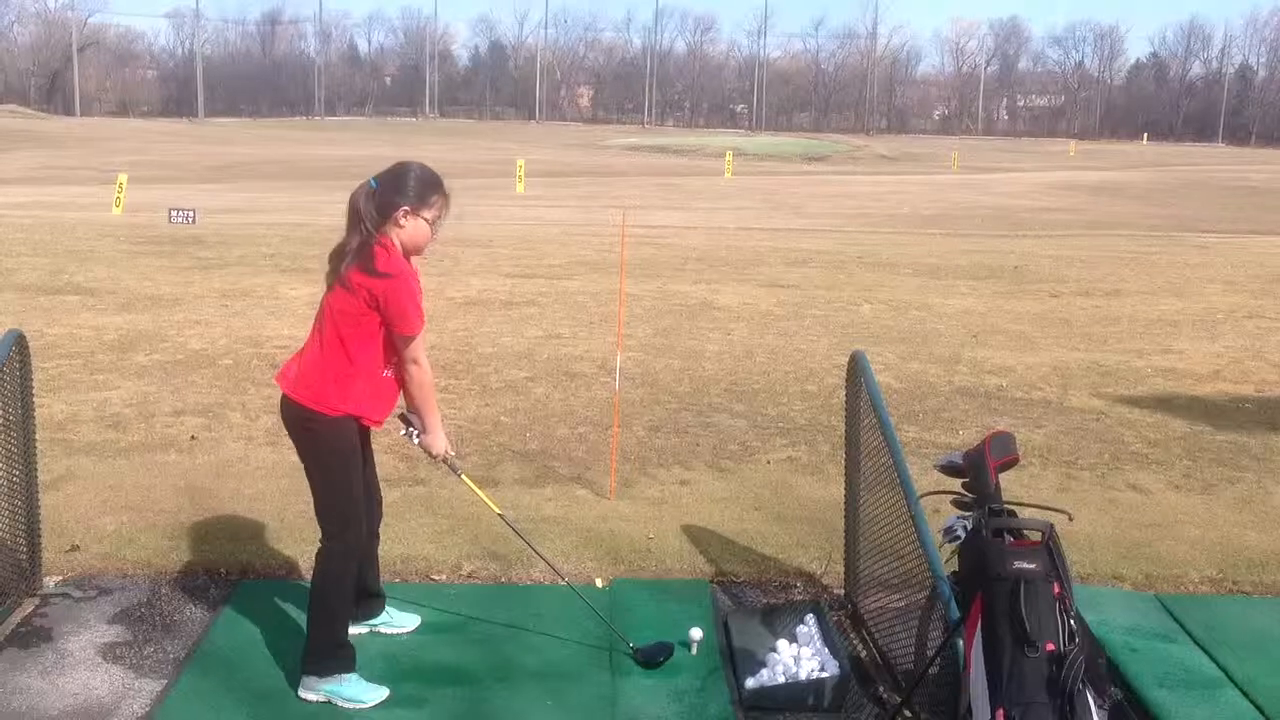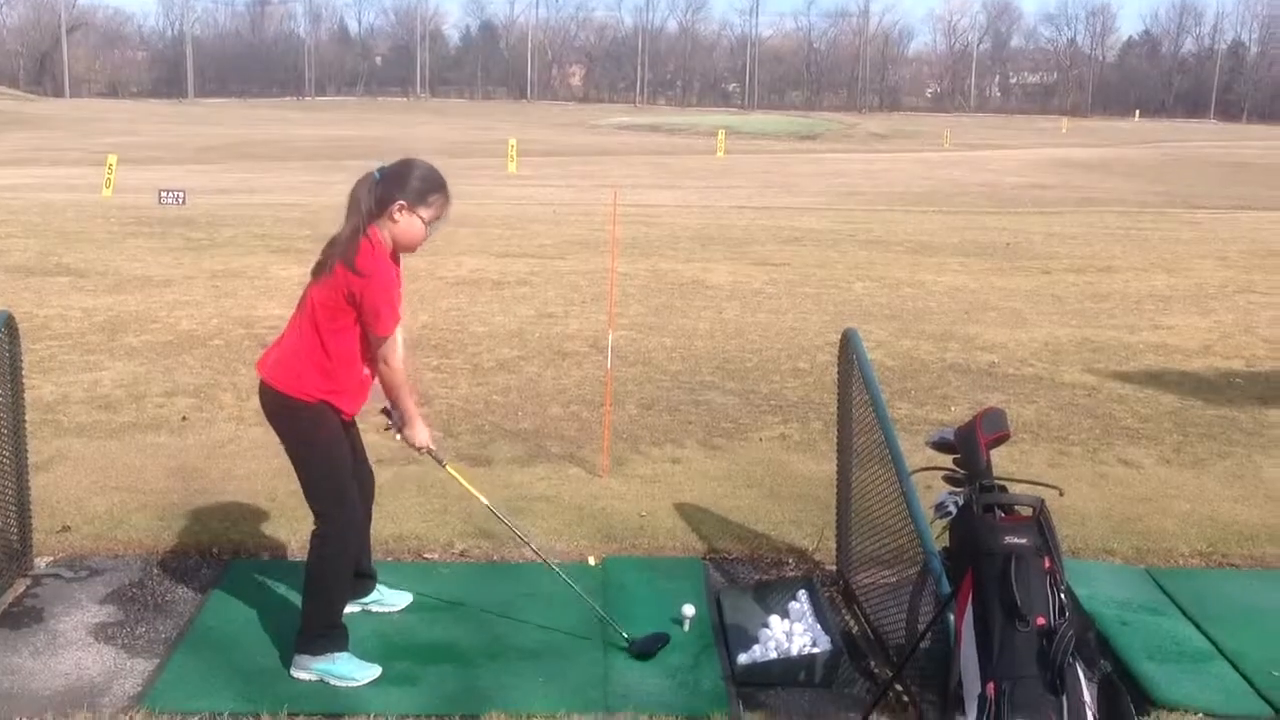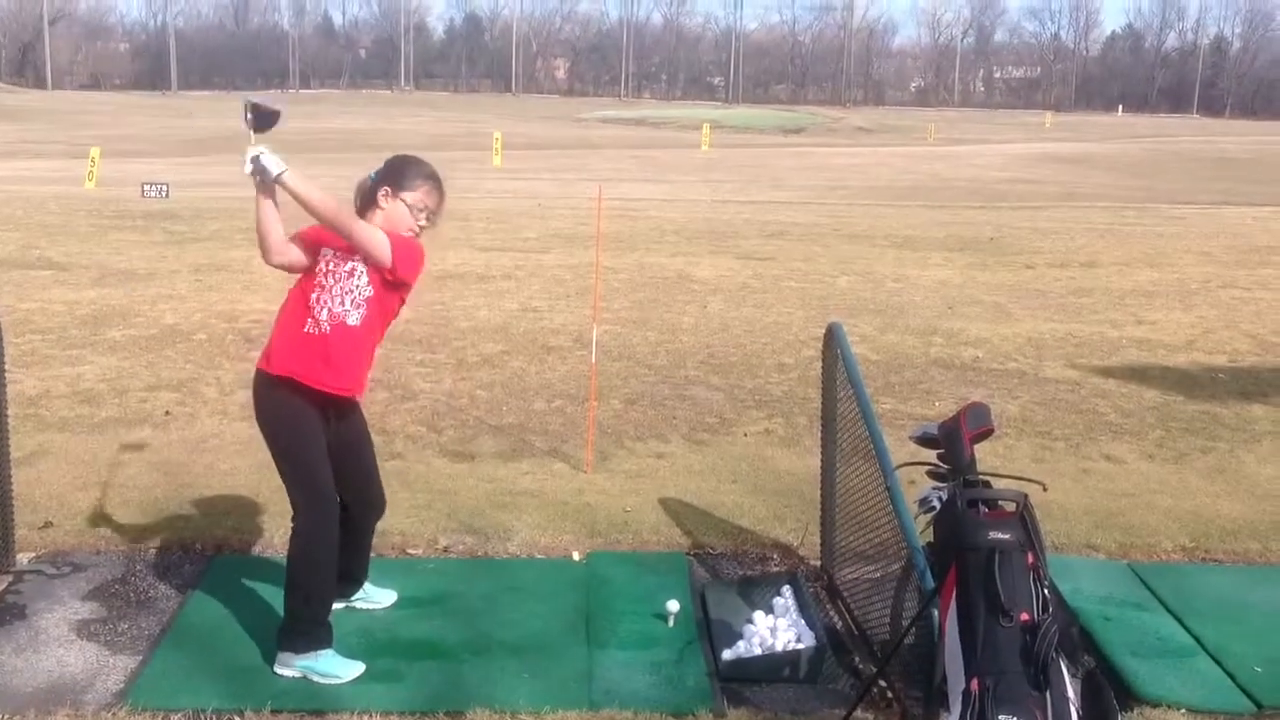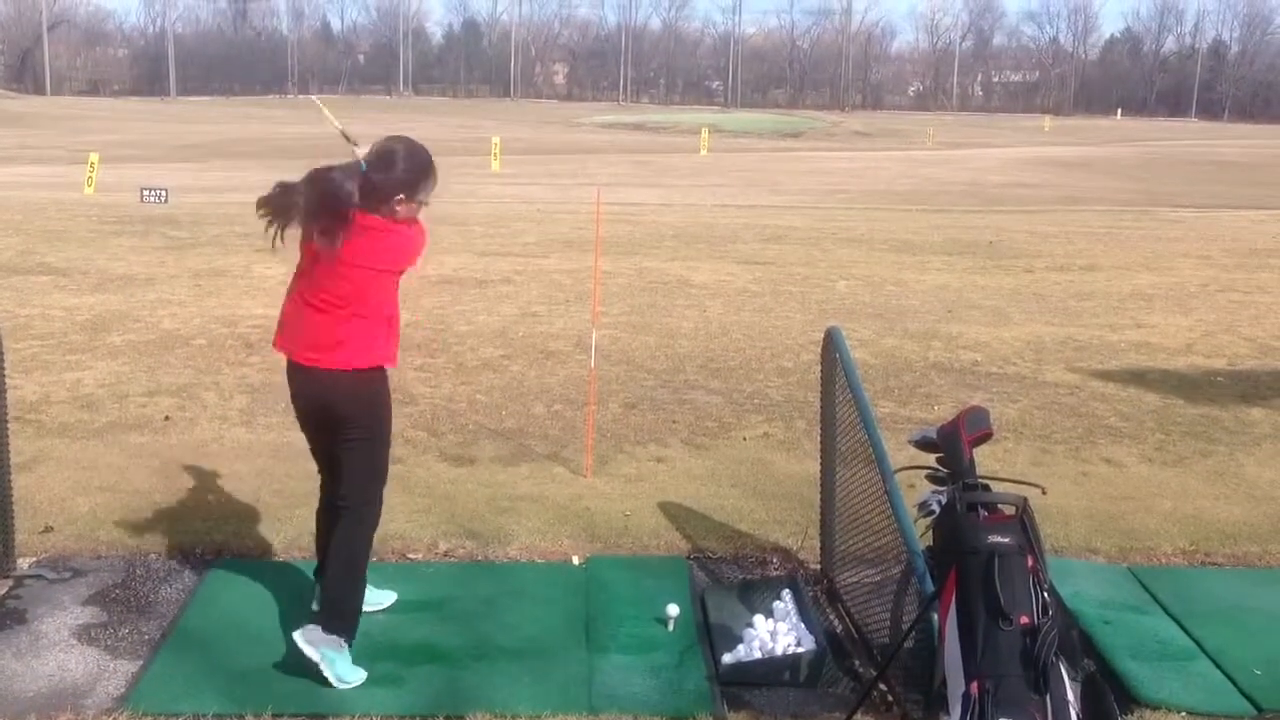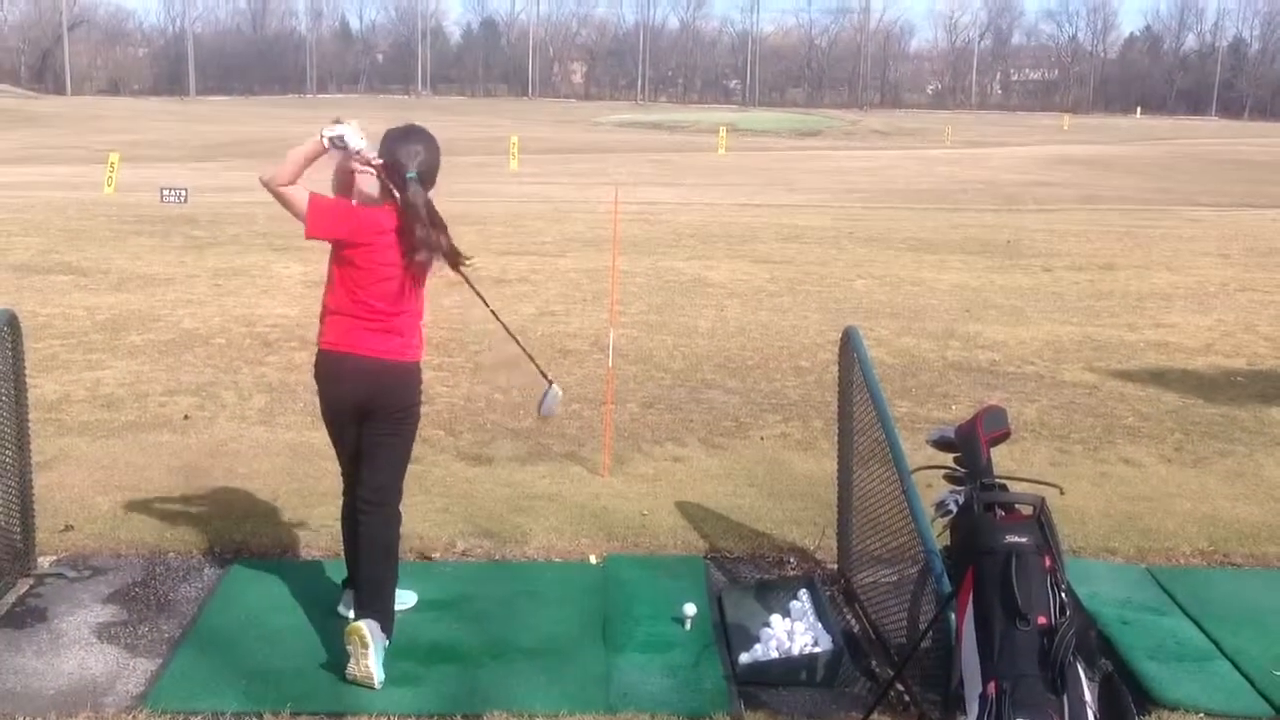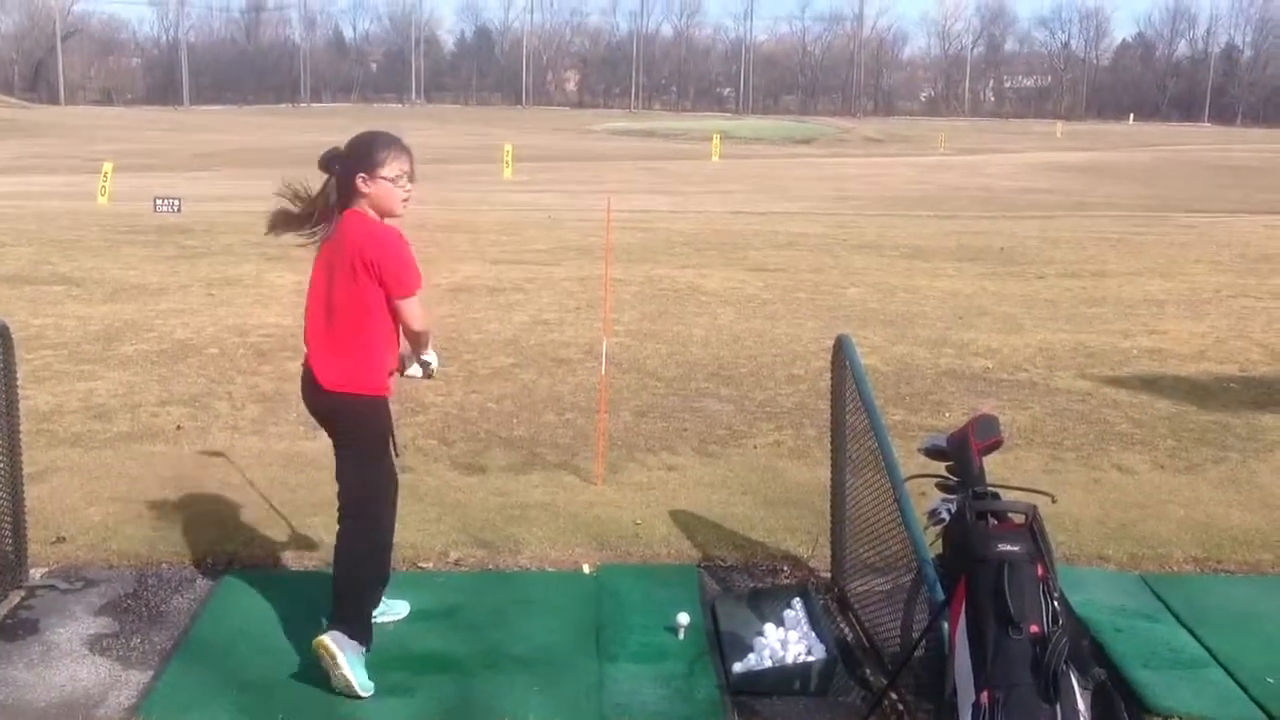
dt=0.7s
person 1, frame 1
left shoulder: (371, 256)
right shoulder: (391, 272)
left elbow: (389, 354)
right elbow: (414, 360)
left wrist: (419, 416)
right wrist: (433, 428)
left hip: (336, 406)
right hip: (323, 412)
left knee: (365, 510)
right knee: (344, 532)
left ankle: (363, 608)
right ankle: (323, 670)
person 1, frame 2
left shoulder: (377, 252)
right shoulder: (370, 266)
left elbow: (391, 339)
right elbow: (389, 358)
left wrist: (405, 410)
right wrist: (412, 422)
left hip: (324, 392)
right hip: (298, 396)
left knee: (359, 487)
right knee: (339, 512)
left ankle: (356, 587)
right ankle: (317, 649)
person 1, frame 3
left shoulder: (405, 256)
right shoulder: (323, 236)
left elbow: (349, 227)
right elbow: (277, 254)
left wrist: (282, 174)
right wrist: (264, 190)
left hip: (338, 397)
right hip: (284, 389)
left knee: (366, 500)
right knee: (318, 510)
left ankle: (344, 585)
right ankle: (301, 645)
person 1, frame 4
left shoulder: (318, 214)
right shoulder: (406, 236)
left wrist: (375, 166)
left hip: (306, 376)
right hip: (359, 384)
left knee: (336, 489)
right knee: (361, 506)
left ankle: (336, 592)
right ankle: (328, 629)
person 1, frame 5
left shoulder: (354, 221)
right shoulder: (426, 228)
left elbow: (275, 180)
left wrist: (328, 140)
right wrist: (352, 160)
left hip: (339, 369)
right hip: (396, 378)
left knee: (358, 487)
right knee: (381, 498)
left ankle: (362, 589)
right ankle: (371, 619)
person 1, frame 6
left shoulder: (338, 232)
right shoulder: (383, 239)
right elbow: (414, 323)
left wrist: (398, 351)
right wrist: (423, 353)
left hip: (327, 381)
right hip: (354, 390)
left knee: (374, 491)
right knee: (368, 507)
left ankle: (363, 599)
right ankle: (346, 634)
